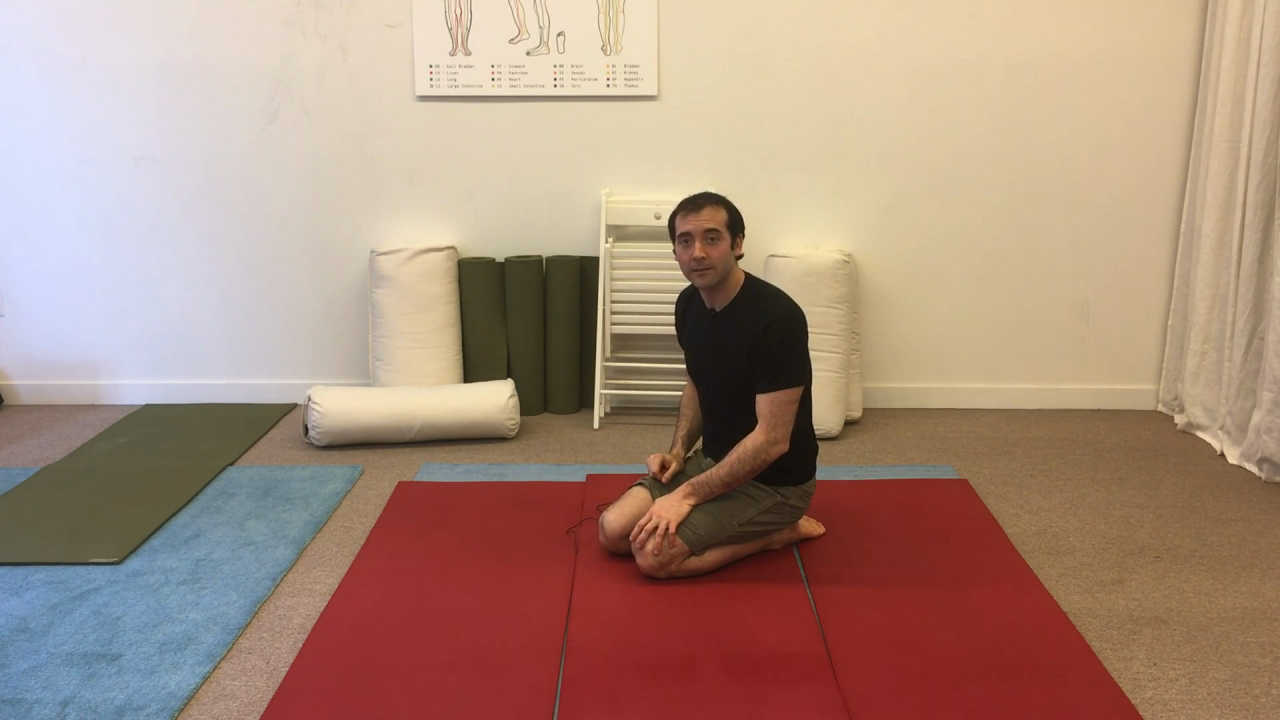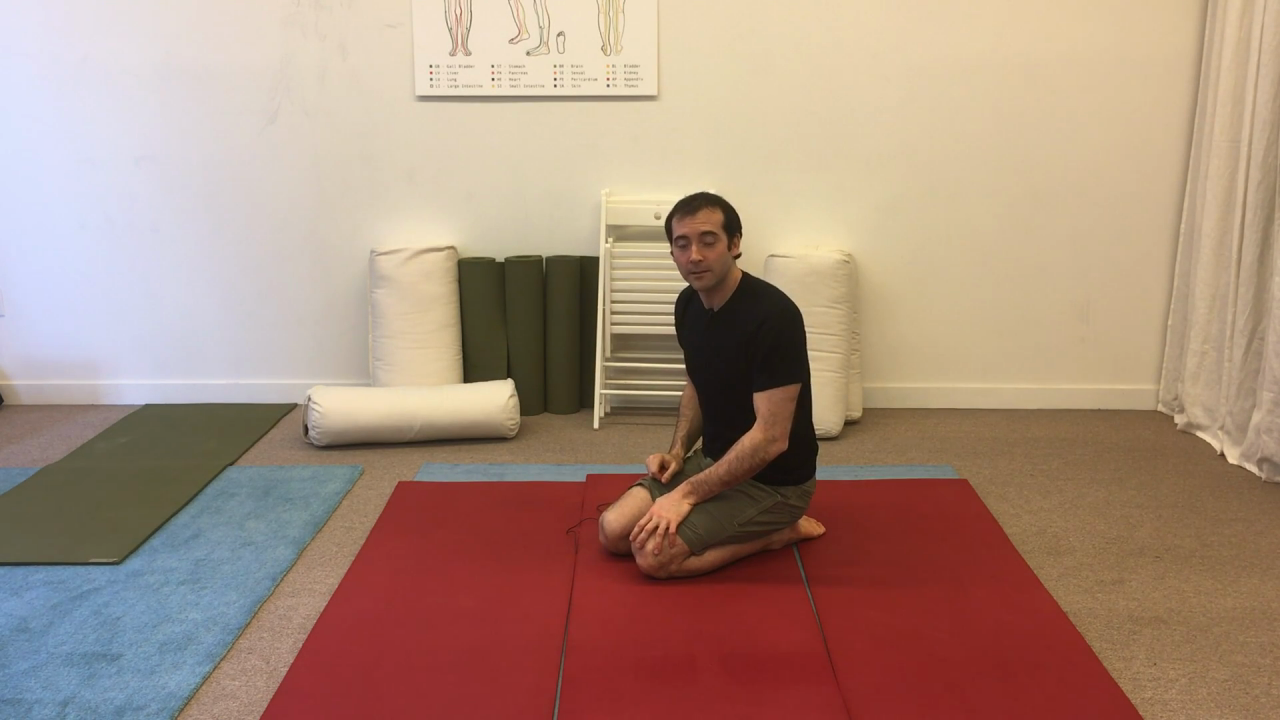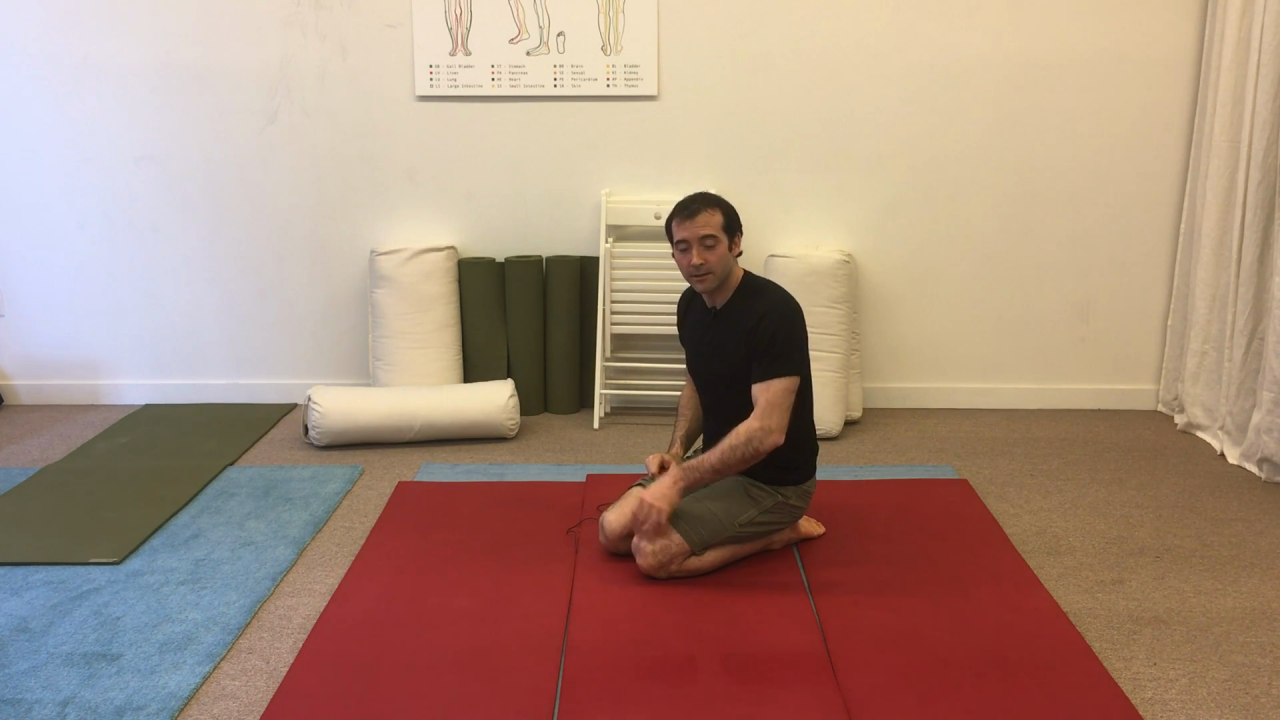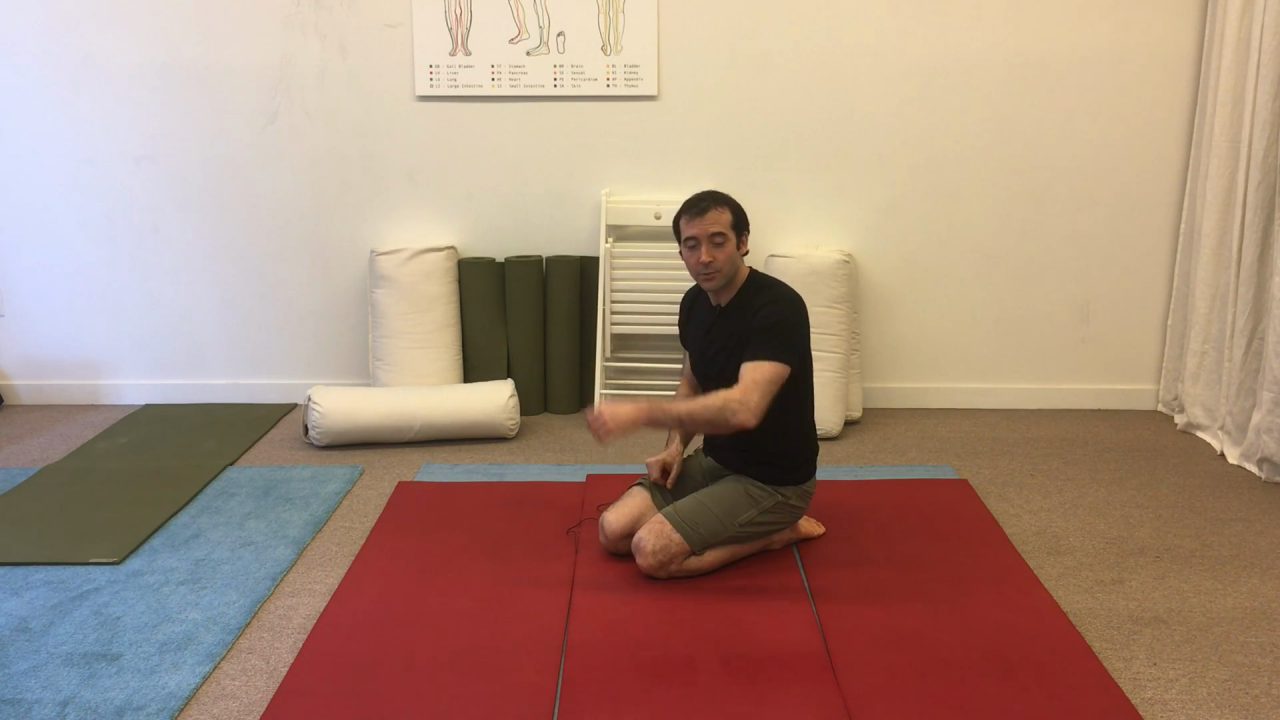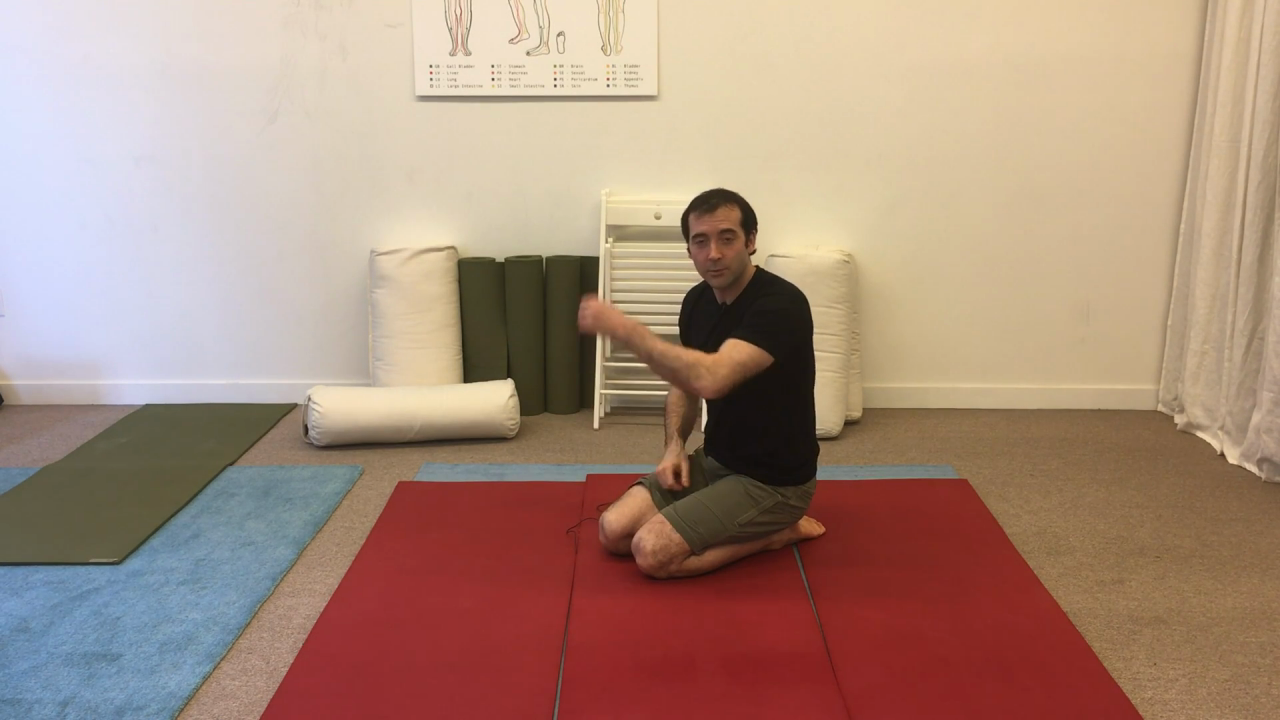
dt=0.2s
person 1, frame 1
left shoulder: (775, 318)
right shoulder: (689, 304)
left elbow: (772, 439)
left wrist: (688, 495)
right wrist: (678, 450)
left hip: (772, 481)
right hip: (715, 459)
left knee: (653, 554)
right knee: (614, 531)
left ankle: (777, 531)
right ankle: (749, 526)
person 1, frame 2
left shoulder: (772, 316)
right shoulder: (689, 304)
left elbow: (771, 438)
left wrist: (687, 494)
right wrist: (678, 450)
left hip: (772, 481)
right hip: (715, 460)
left knee: (653, 553)
right knee: (614, 531)
left ankle: (778, 530)
right ankle: (758, 528)
person 1, frame 3
left shoulder: (773, 312)
right shoulder: (692, 304)
left elbow: (767, 431)
left wrist: (680, 480)
right wrist: (677, 451)
left hip: (772, 481)
right hip: (719, 460)
left knee: (653, 553)
right knee: (614, 531)
left ankle: (779, 530)
right ankle: (760, 528)
person 1, frame 4
left shoulder: (777, 308)
right shoulder: (694, 302)
left elbow: (744, 410)
left wrist: (640, 412)
right wrist: (675, 448)
left hip: (772, 480)
right hip: (715, 460)
left knee: (652, 552)
right knee: (614, 532)
left ankle: (779, 530)
right ankle: (753, 527)
person 1, frame 5
left shoulder: (780, 305)
right shoulder: (697, 301)
left elbow: (708, 380)
right elbow: (685, 386)
left wrist: (622, 327)
right wrist: (675, 447)
left hip: (772, 481)
right hip: (716, 460)
left knee: (652, 552)
right knee: (614, 532)
left ankle: (777, 530)
right ankle: (759, 527)
